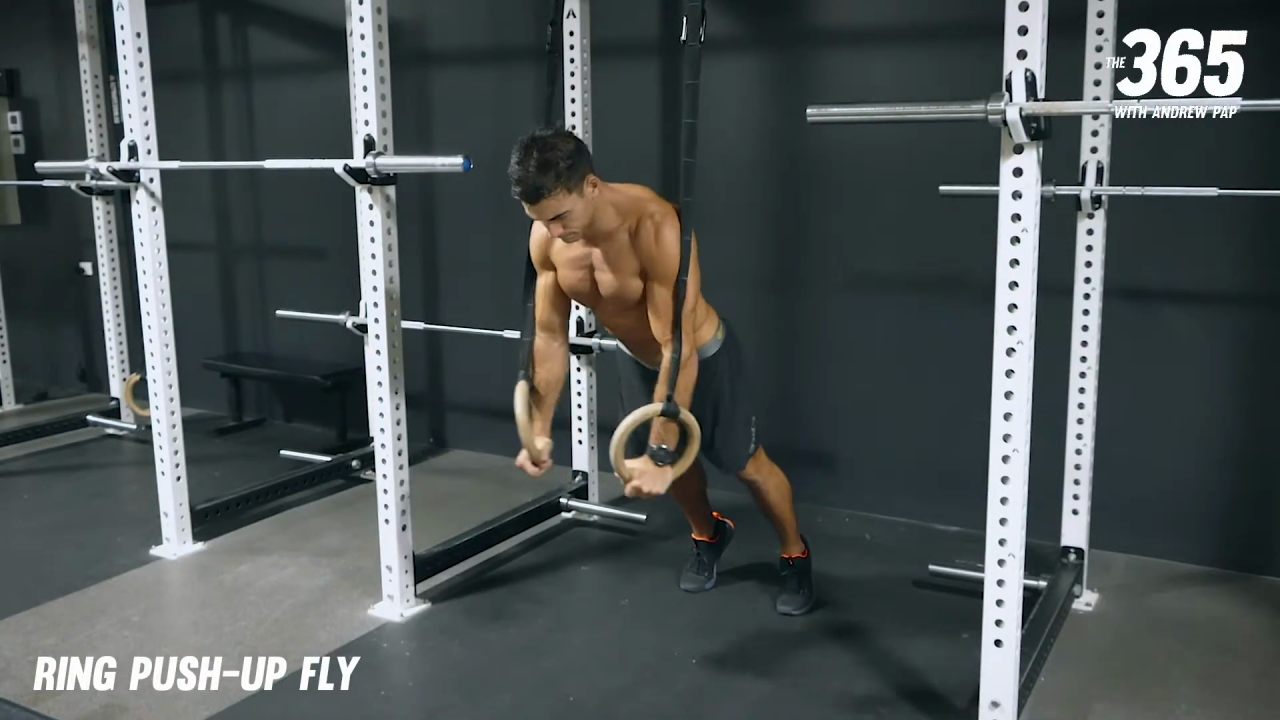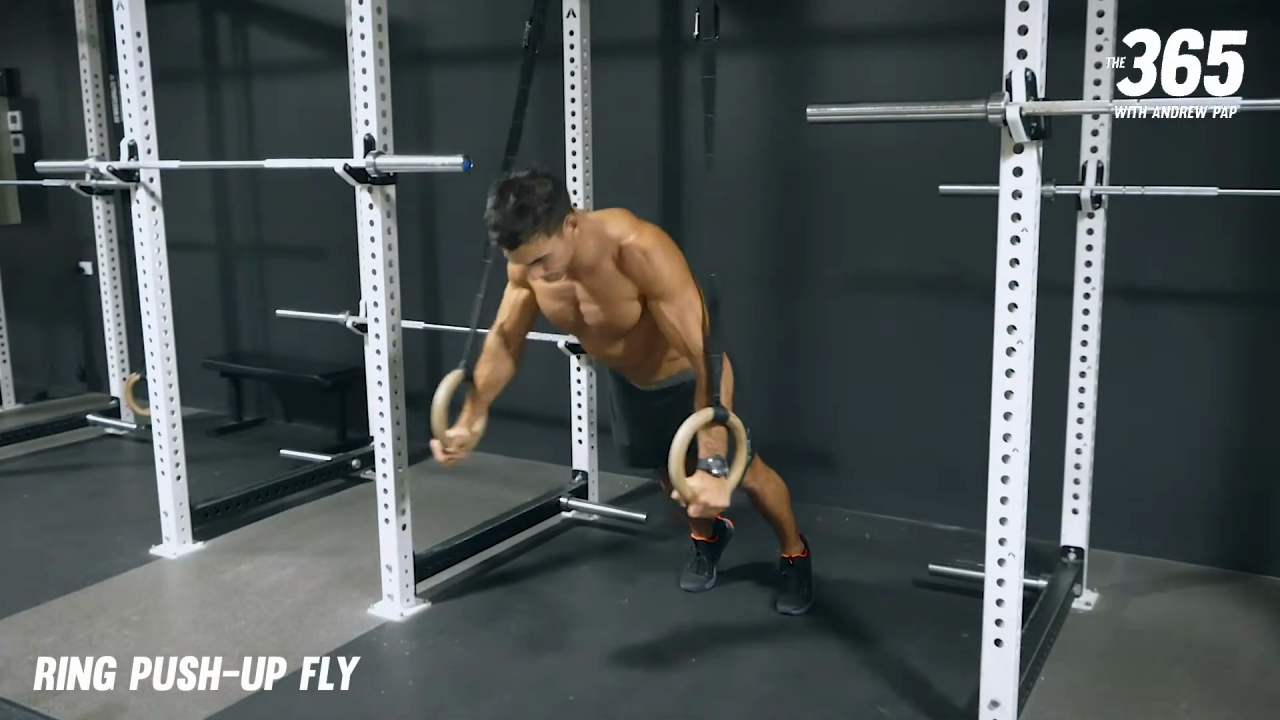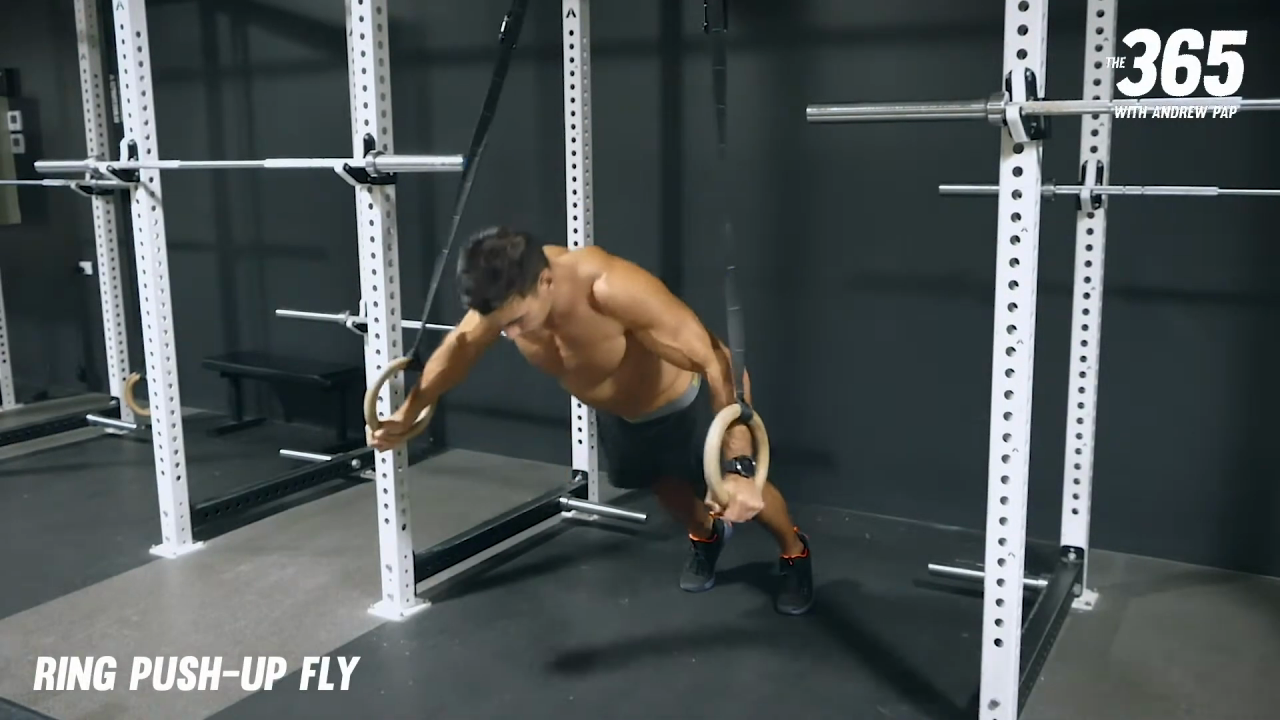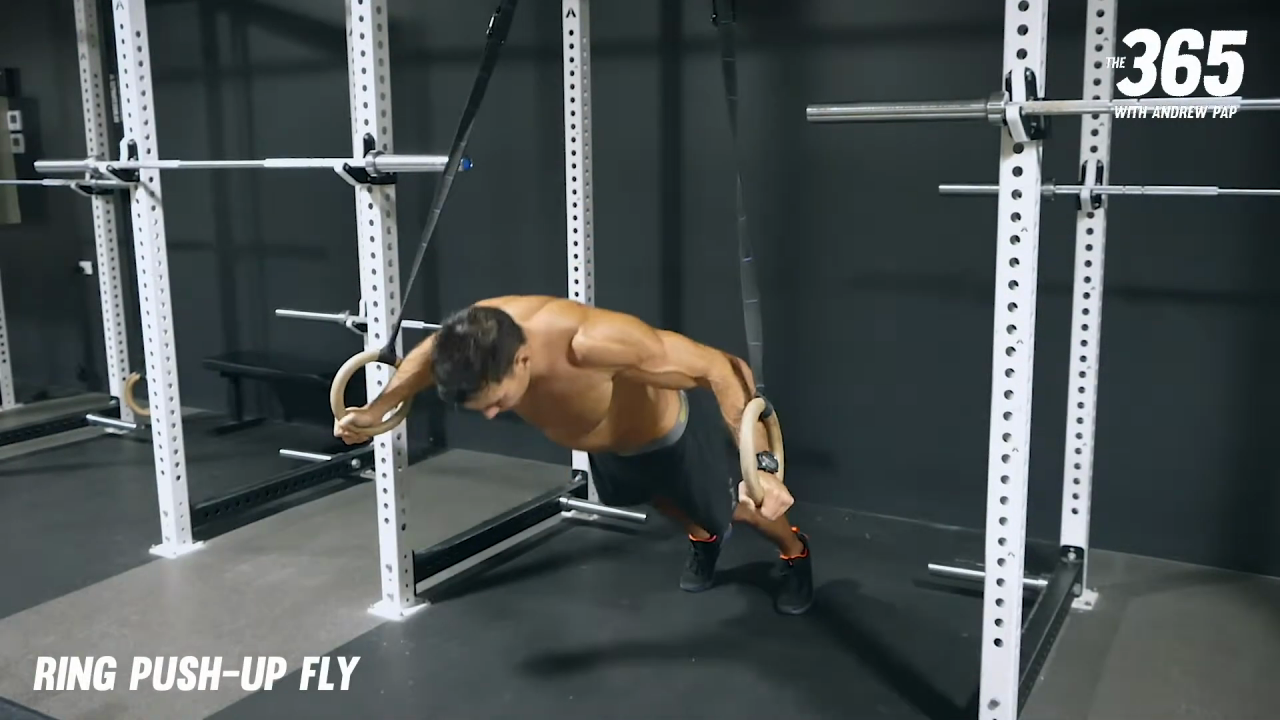
dt=0.3s
person 1, frame 1
left shoulder: (654, 228)
right shoulder: (546, 237)
left elbow: (678, 351)
right elbow: (549, 336)
left wrist: (661, 457)
right wrist: (540, 429)
left hip: (699, 357)
right hip: (636, 360)
left knee: (746, 464)
right knee: (661, 453)
left ankle: (795, 555)
right ankle: (708, 535)
person 1, frame 2
left shoulder: (641, 253)
right shoulder: (529, 259)
left elbow: (710, 358)
right elbow: (505, 340)
left wrist: (713, 467)
right wrist: (470, 421)
left hip: (684, 377)
right hip: (627, 379)
left knee: (743, 471)
right knee: (661, 469)
left ankle: (795, 555)
right ankle: (708, 535)
person 1, frame 3
left shoulder: (612, 290)
right shoulder: (508, 292)
left elbow: (719, 364)
right elbow: (460, 343)
left wrist: (742, 466)
right wrist: (408, 414)
left hip: (677, 406)
right hip: (614, 415)
left knee: (738, 492)
right knee: (660, 488)
left ankle: (795, 553)
right ankle: (705, 536)
person 1, frame 4
left shoulder: (589, 341)
right shoulder: (482, 332)
left elbow: (725, 369)
right elbow: (431, 353)
left wrist: (762, 466)
right wrist: (377, 409)
left hip: (667, 436)
right hip: (606, 448)
left knee: (737, 506)
right knee: (661, 501)
left ankle: (795, 552)
right ankle: (703, 539)
